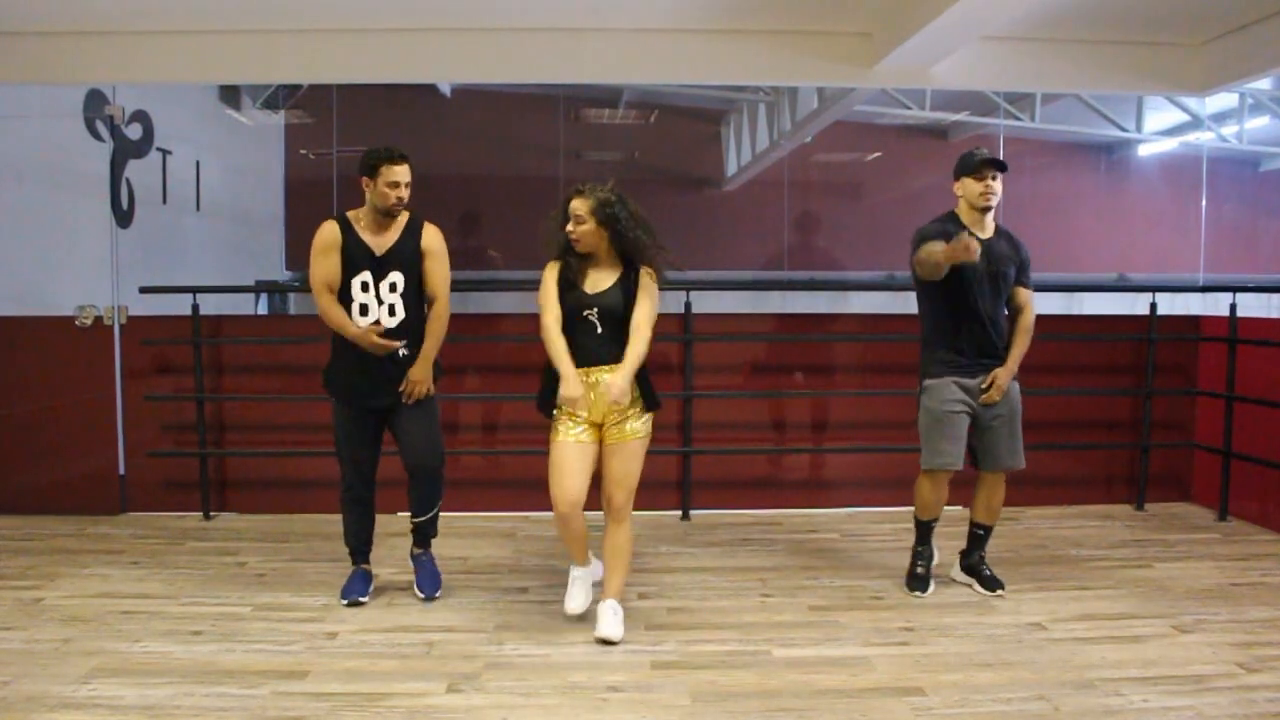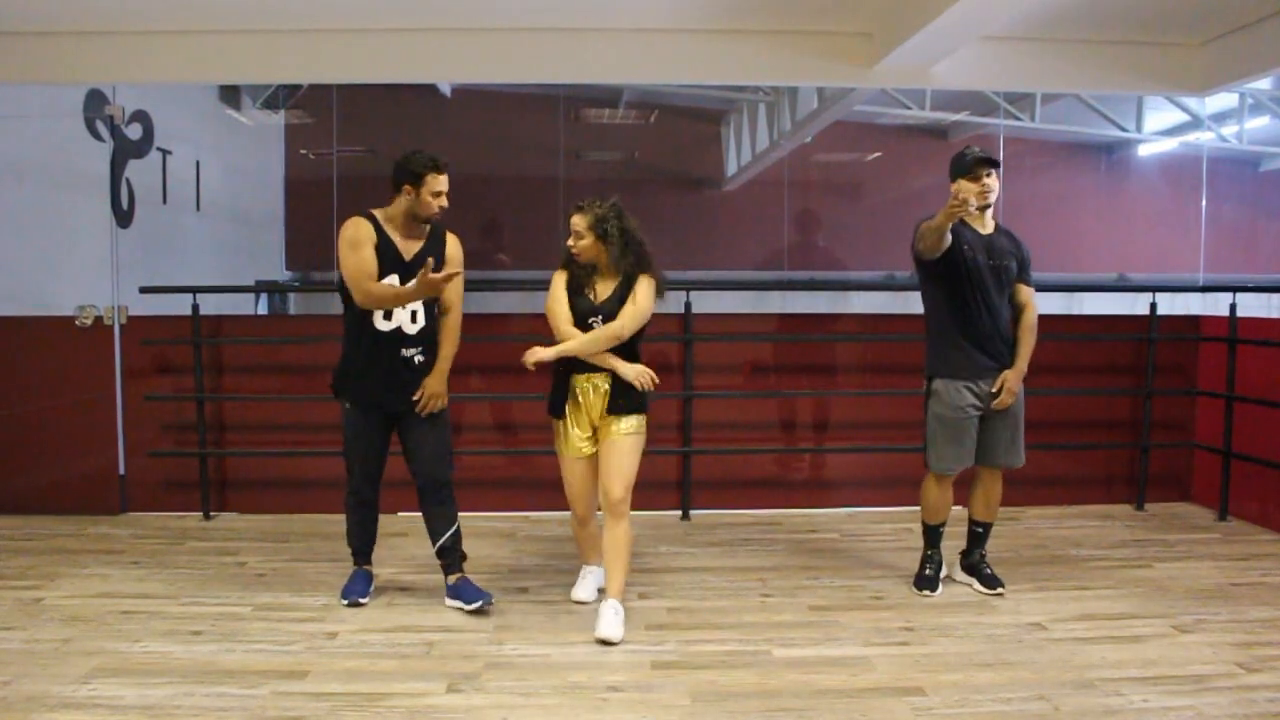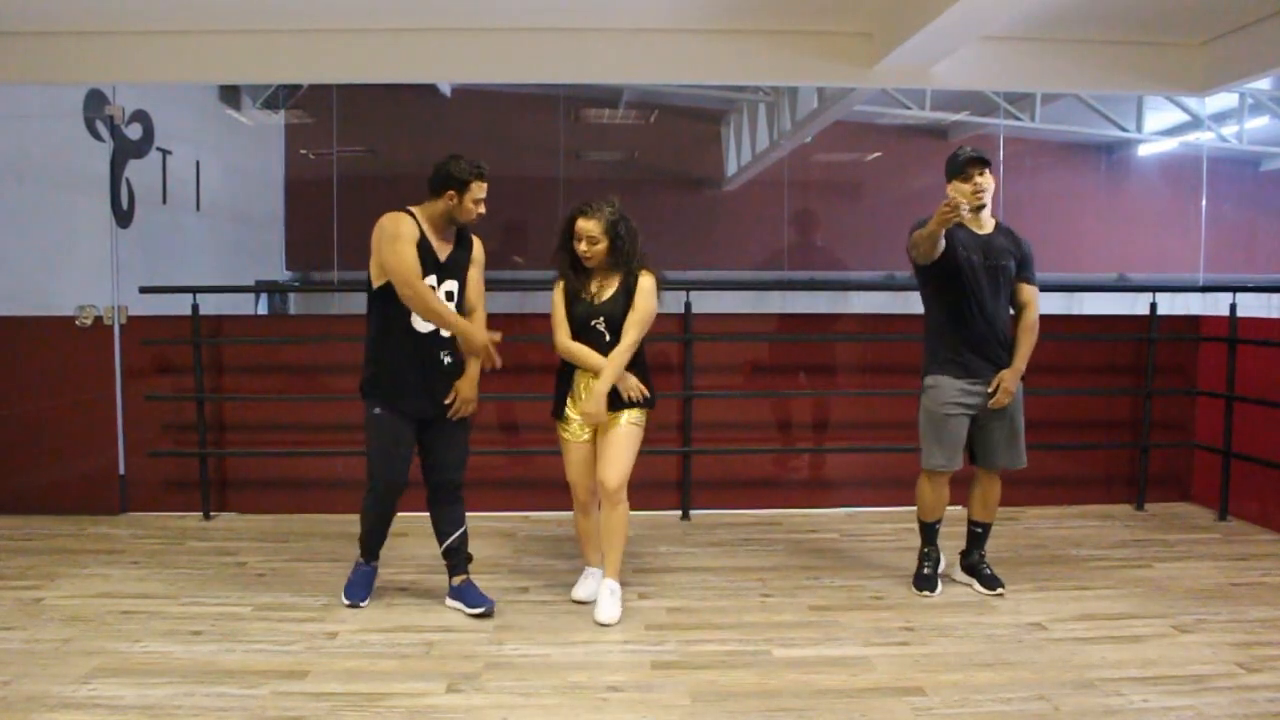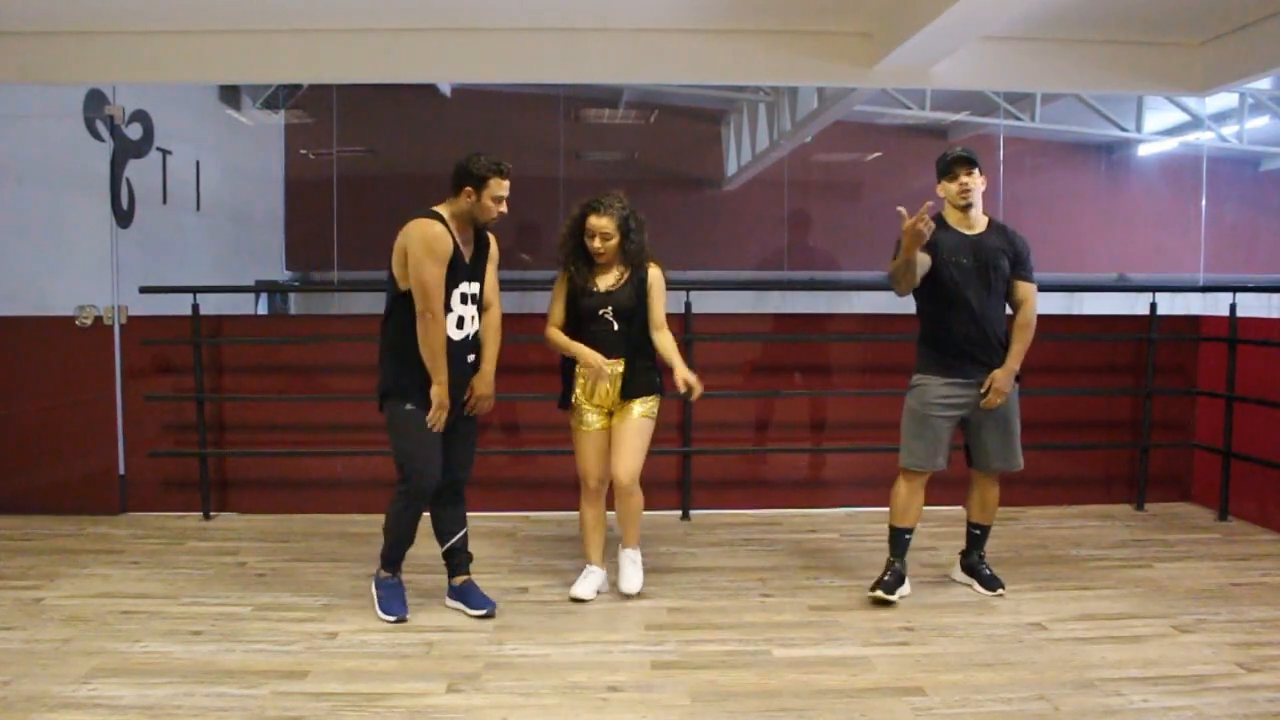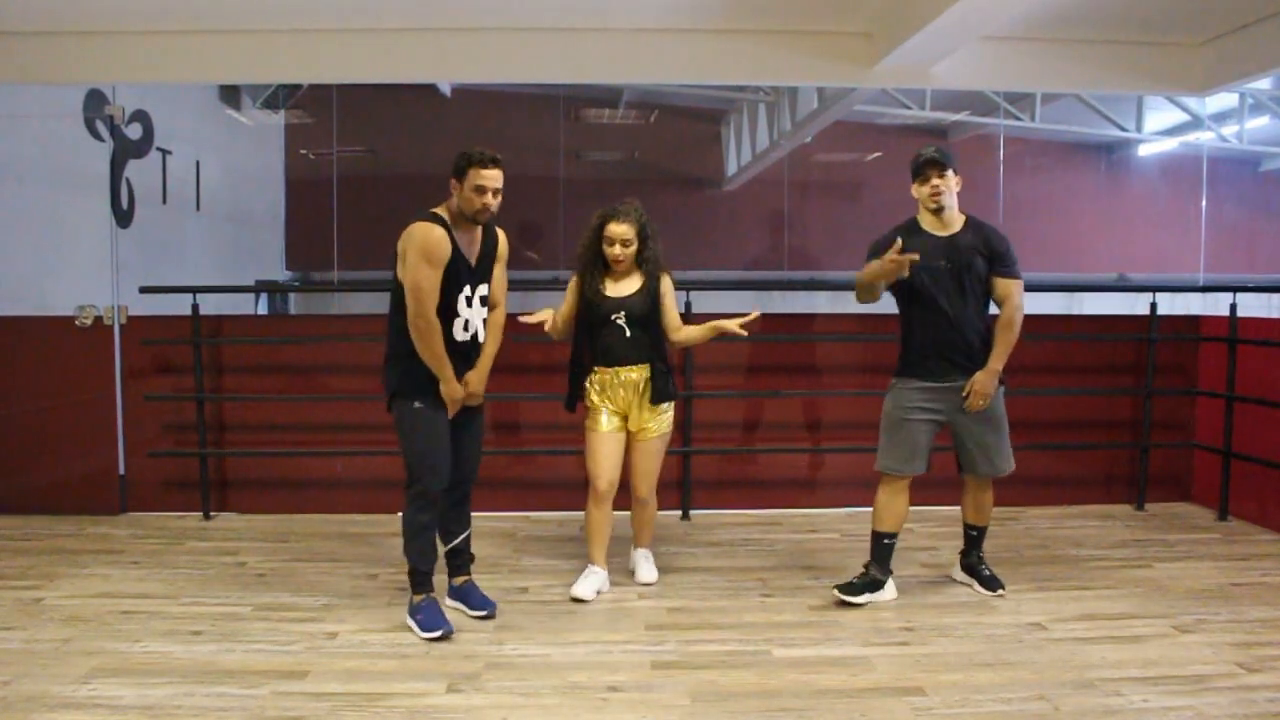
dt=0.2s
person 1, frame 1
left shoulder: (427, 235)
right shoulder: (332, 232)
left elbow: (439, 303)
right elbow: (323, 296)
left wrist: (425, 364)
right wrist: (356, 333)
left hip: (409, 373)
right hip: (354, 375)
left knee: (427, 463)
right knee: (356, 478)
left ankle: (422, 550)
right ankle: (361, 566)
person 1, frame 2
left shoulder: (447, 242)
right shoulder: (359, 230)
left elbow: (451, 313)
right elbow: (363, 294)
left wrist: (440, 375)
right wrist: (417, 291)
left hip: (421, 382)
right hip: (365, 382)
left knee: (435, 480)
right knee: (362, 481)
left ankle: (455, 577)
right ankle: (362, 566)
person 1, frame 3
left shoulder: (471, 245)
right shoulder: (396, 227)
left elbow: (476, 312)
right elbow: (413, 292)
left wrist: (471, 375)
right wrist: (467, 331)
left hip: (445, 384)
right hip: (392, 386)
left knee: (448, 484)
right knee: (386, 483)
left ankle: (459, 579)
right ankle: (367, 562)
person 1, frame 4
left shoulder: (486, 242)
right shoulder: (425, 232)
left elbow: (490, 309)
right elbow: (428, 313)
left wrist: (487, 373)
right wrist: (438, 385)
left hip: (459, 383)
right hip: (412, 383)
left knee: (453, 484)
right knee: (420, 481)
left ankle: (459, 579)
right ankle: (388, 572)
person 1, frame 5
left shoulder: (496, 239)
right shoulder: (427, 236)
right elbow: (421, 316)
left wrist: (480, 372)
right wrist: (445, 381)
left hip: (465, 381)
right hip: (418, 382)
left knee: (461, 483)
right knee: (430, 483)
left ankle: (461, 579)
right ankle: (421, 594)
person 2, frame 1
left shoulder: (1013, 248)
right shoulder: (937, 233)
left elbow: (1024, 312)
right elbow: (926, 263)
left wrist: (1009, 368)
right wrist: (950, 255)
left hip: (996, 375)
right hip: (946, 374)
left knee: (997, 471)
right knee: (938, 468)
left ankle: (972, 559)
right ankle: (922, 550)
person 2, frame 2
left shoulder: (1013, 245)
right shoulder: (943, 229)
left elbow: (1026, 310)
right elbow: (929, 240)
left wrist: (1018, 370)
right wrist: (945, 218)
left hip: (1002, 376)
right hip: (953, 375)
left knee: (992, 468)
right knee: (943, 470)
left ankle: (973, 558)
right ankle: (932, 556)
person 2, frame 3
left shoulder: (1015, 244)
right shoulder: (939, 233)
left elbow: (1029, 310)
right elbow: (922, 248)
left wrist: (1016, 370)
right wrist: (937, 226)
left hip: (1000, 377)
right hip: (948, 375)
left knee: (991, 471)
right knee: (936, 469)
left ankle: (973, 558)
right ankle: (929, 554)
person 2, frame 4
left shoulder: (1010, 241)
right shoulder: (926, 237)
left elbow: (1026, 308)
right elbow: (903, 282)
left wrist: (1009, 369)
right wrist: (908, 247)
left hip: (994, 377)
right hip: (937, 376)
left knee: (989, 472)
right knee: (914, 469)
left ankle: (972, 559)
right ankle: (897, 564)
person 2, frame 5
left shoulder: (990, 240)
right shoulder: (898, 243)
left elbow: (1012, 307)
right elbow: (864, 292)
left wrist: (993, 370)
right wrist: (880, 273)
left hip: (975, 379)
right hip: (914, 381)
left knee: (981, 475)
right knee: (894, 475)
left ankle: (971, 560)
right ankle: (877, 573)
person 3, frame 1
left shoulder: (640, 275)
right shoulder: (558, 271)
left elbow: (640, 331)
right elbow: (550, 325)
left wrist: (623, 377)
right wrist: (567, 376)
left hip: (624, 396)
right hip: (575, 397)
left knee: (618, 504)
right knee: (566, 503)
left ankle: (611, 601)
right ankle: (582, 566)
person 3, frame 2
left shoulder: (641, 283)
right shoulder: (565, 279)
left elbow: (617, 332)
right elbow: (566, 330)
left wrist: (553, 353)
right wrist: (620, 365)
left hip: (622, 402)
right hip: (575, 398)
left knee: (616, 501)
right knee: (580, 509)
left ankle: (613, 602)
right ankle: (593, 565)
person 3, frame 3
left shoulder: (641, 281)
right shoulder: (566, 284)
left elbow: (629, 341)
right elbow: (564, 343)
left wrist: (604, 387)
right wrist: (611, 373)
left hip: (625, 397)
right hip: (577, 395)
left knee: (612, 486)
right knee: (582, 495)
left ankle: (610, 582)
right ankle: (592, 568)
person 3, frame 4
left shoulder: (647, 273)
right shoulder: (571, 275)
left elbow: (659, 330)
right elbow: (553, 329)
left wrist: (679, 367)
right wrist: (582, 352)
left hip: (635, 385)
right hip: (587, 385)
left knee: (625, 477)
right knee: (592, 482)
left ankle: (630, 552)
right ankle: (593, 567)
person 3, frame 5
left shoulder: (657, 281)
right shoulder: (584, 280)
left elbow: (676, 333)
right elbow: (565, 329)
left wrist: (718, 327)
right wrist: (550, 317)
left hip: (649, 389)
right hip: (601, 391)
left knee: (643, 490)
right knee: (601, 486)
left ankle: (642, 550)
right ankle: (596, 568)
